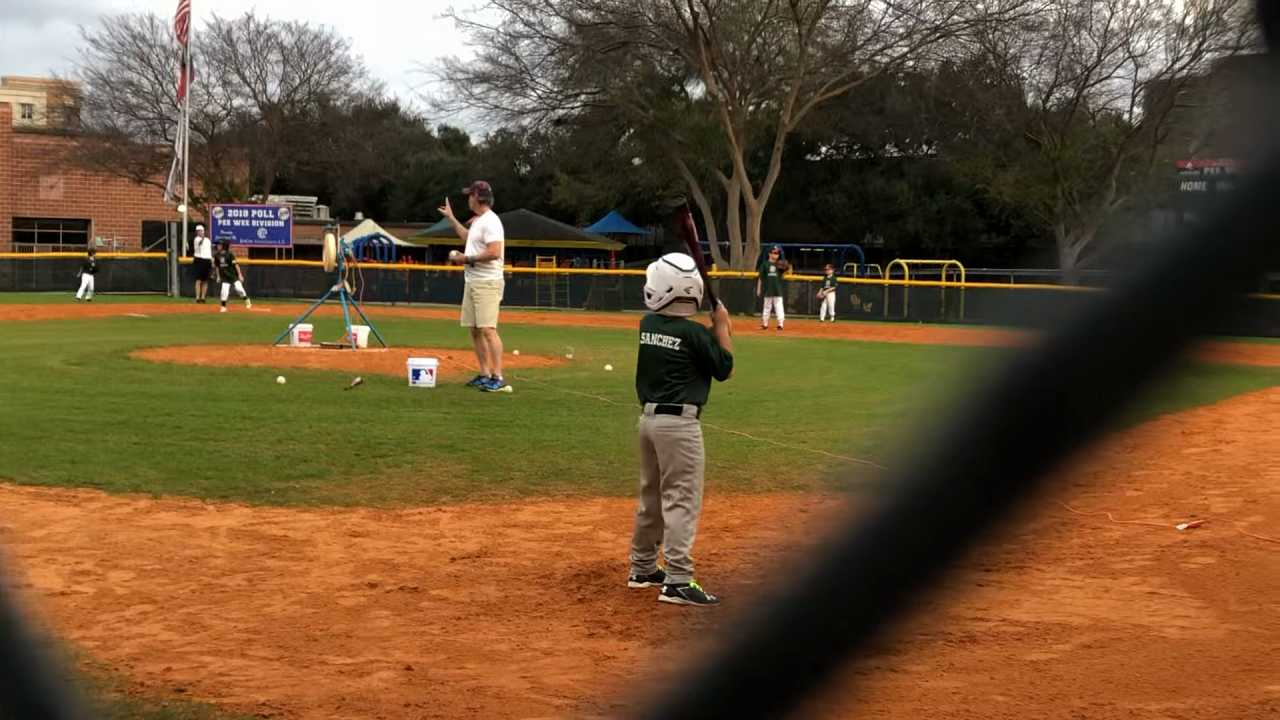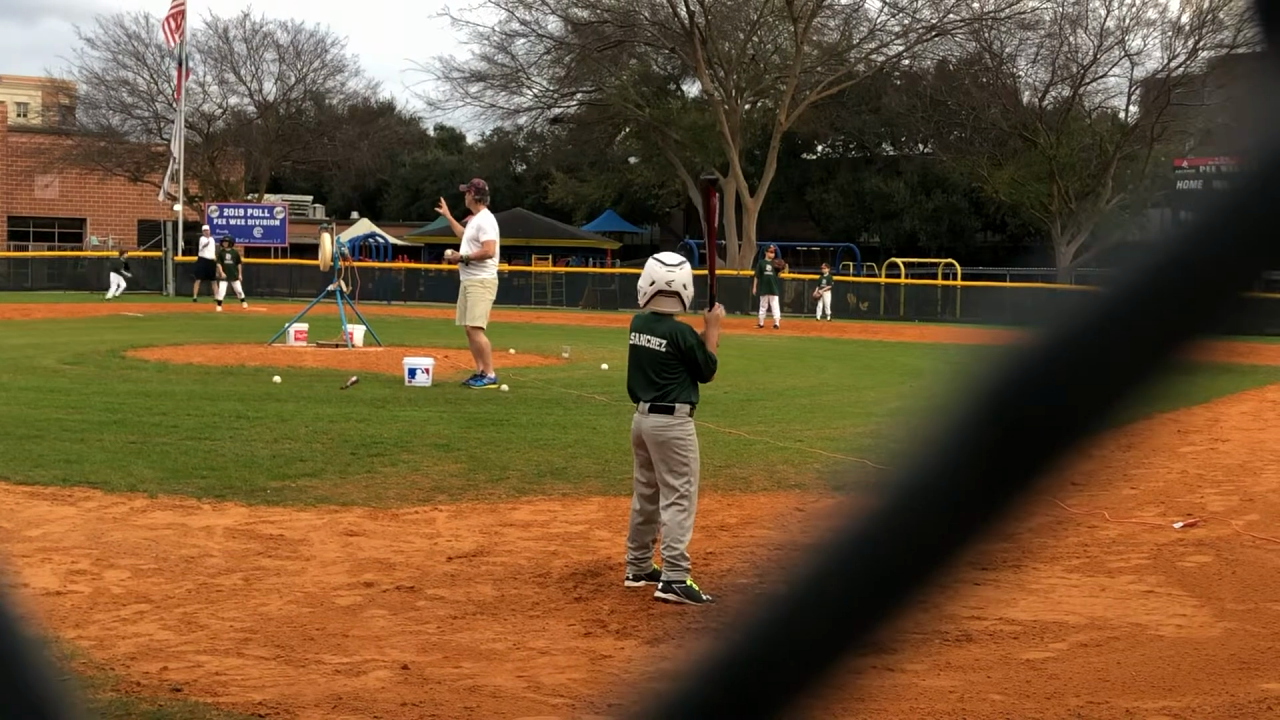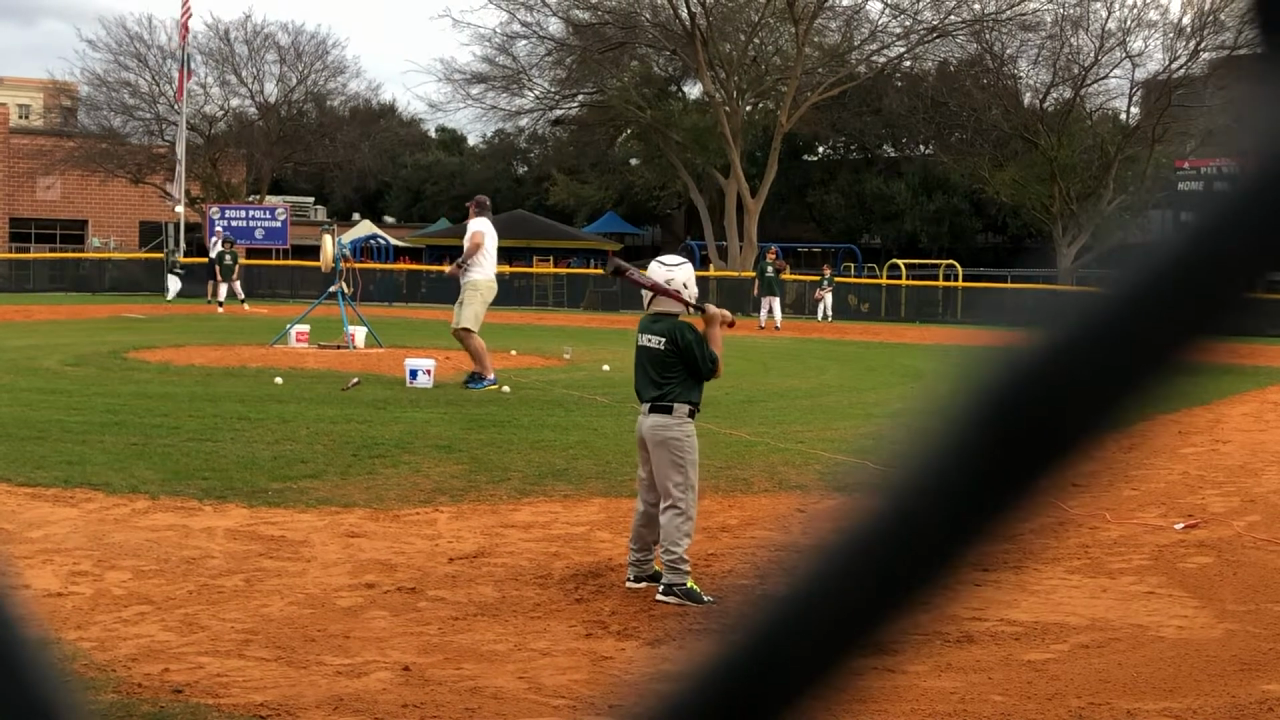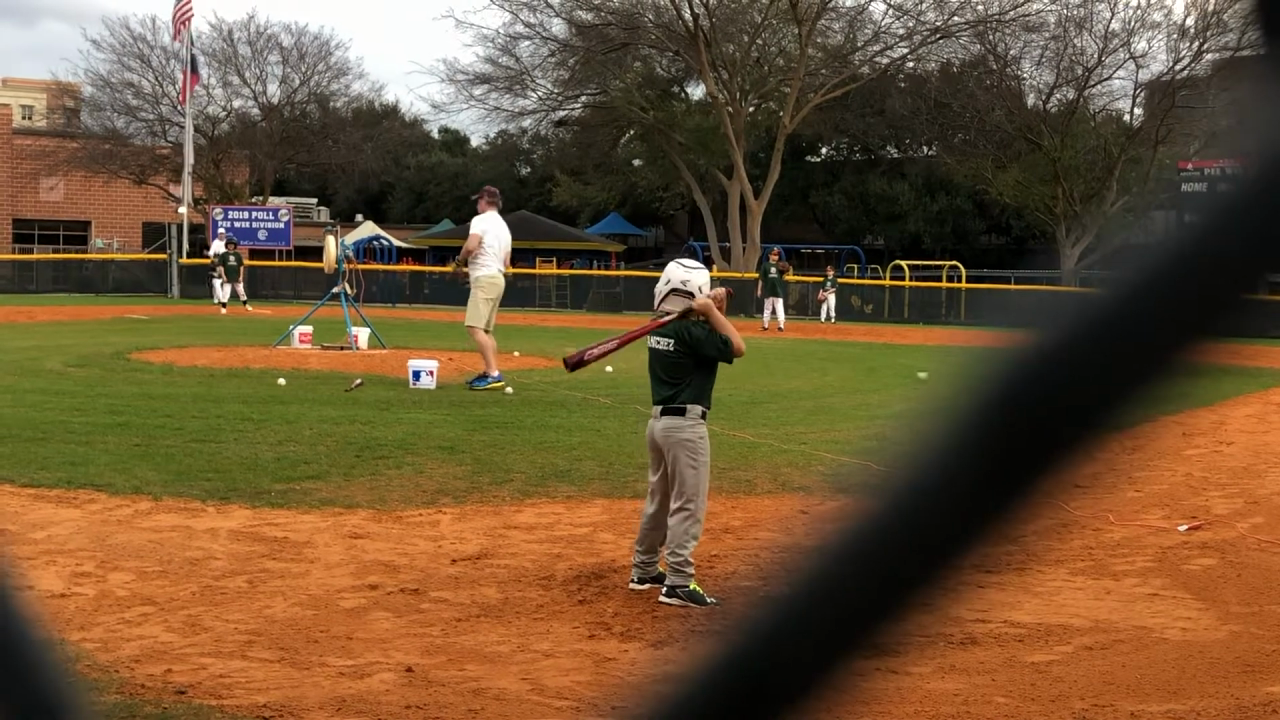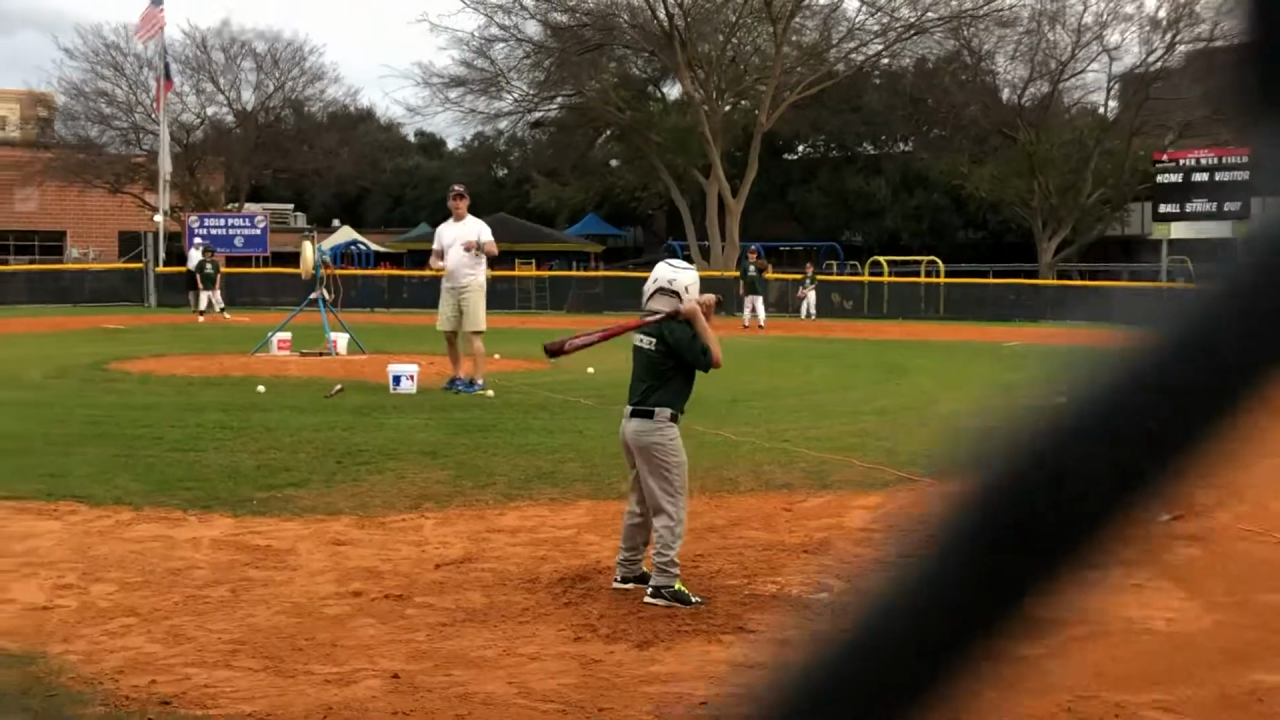
dt=0.7s
person 1, frame 1
left shoulder: (647, 324)
right shoulder: (693, 331)
right elbow: (725, 369)
left wrist: (711, 329)
right wrist: (721, 325)
left hip: (649, 419)
right hip: (679, 424)
left knee: (651, 499)
right knee: (682, 502)
left ankle: (642, 568)
right ankle: (677, 582)
person 1, frame 2
left shoulder: (638, 324)
right shoulder: (680, 331)
right elbow: (708, 372)
left wrist: (704, 334)
right wrist: (713, 329)
left hip: (642, 417)
right hip: (673, 422)
left knee: (646, 496)
right knee: (679, 499)
left ankle: (638, 567)
right ankle: (674, 579)
person 1, frame 3
left shoulder: (646, 325)
right shoulder: (681, 330)
right elbow: (712, 370)
left wrist: (711, 326)
right wrist: (713, 326)
left hip: (648, 418)
right hip: (674, 423)
left knee: (649, 497)
right knee: (678, 502)
left ankle: (640, 568)
right ankle: (674, 582)
person 1, frame 4
left shoulder: (658, 325)
right shoulder: (689, 330)
left elbow: (708, 338)
right elbow: (737, 347)
left wrist: (714, 311)
right wrist: (712, 312)
left hip: (659, 421)
right hip: (686, 425)
left knee: (659, 499)
right knee: (688, 504)
left ankle: (644, 570)
right ankle: (678, 584)
person 1, frame 5
left shoulder: (647, 325)
right shoulder: (673, 330)
left elbow: (689, 344)
right elbow: (714, 358)
left wrist: (702, 317)
right wrist: (699, 318)
left hip: (634, 422)
right hip: (657, 427)
left knee: (642, 501)
right knee: (669, 505)
left ankle: (628, 569)
right ankle: (663, 583)
person 2, frame 1
left shoulder: (490, 221)
right shoulder: (477, 221)
left elbow: (494, 253)
right elbow: (468, 238)
left wrist: (467, 259)
right wrist: (451, 217)
left hip: (487, 283)
right hip: (472, 282)
left knee: (488, 329)
right knee: (474, 330)
left ankle: (498, 377)
right ankle: (485, 374)
person 2, frame 2
left shoulder: (485, 220)
right shoulder: (474, 219)
left elbow: (489, 252)
left wrist: (462, 257)
right wrist: (448, 216)
left hip: (482, 282)
right hip: (468, 281)
left knee: (475, 329)
right knee: (469, 329)
left ankle: (490, 375)
right ankle: (480, 373)
person 2, frame 3
left shoulder: (477, 223)
right shoulder: (485, 226)
left elbow: (477, 242)
left wrist: (458, 263)
left hip: (479, 285)
right hip: (471, 285)
left knee: (467, 331)
right knee: (457, 330)
left ankle: (489, 376)
right ankle: (478, 369)
person 2, frame 4
left shoulder: (481, 219)
right shoulder: (503, 227)
left elbow: (471, 247)
left wrist: (459, 260)
left hip: (484, 280)
right hip: (495, 280)
left knee: (474, 327)
right knee: (485, 329)
left ankle: (494, 374)
right ankle: (489, 372)
person 2, frame 5
left shoulder: (478, 225)
right shoulder: (442, 229)
left elbow: (493, 250)
right elbow: (434, 257)
left wrist: (477, 246)
right wrist: (436, 264)
left hip: (472, 286)
right hip: (449, 288)
left knee: (473, 334)
right knee: (449, 334)
left ankle: (478, 381)
right ankle: (457, 377)
